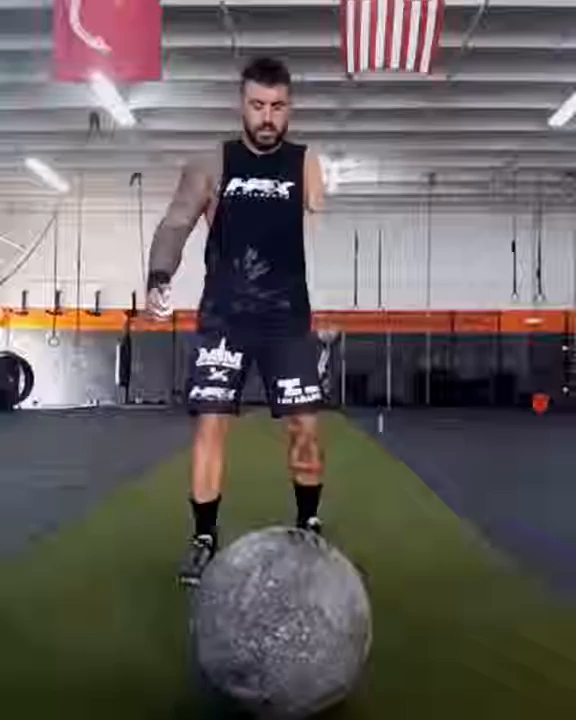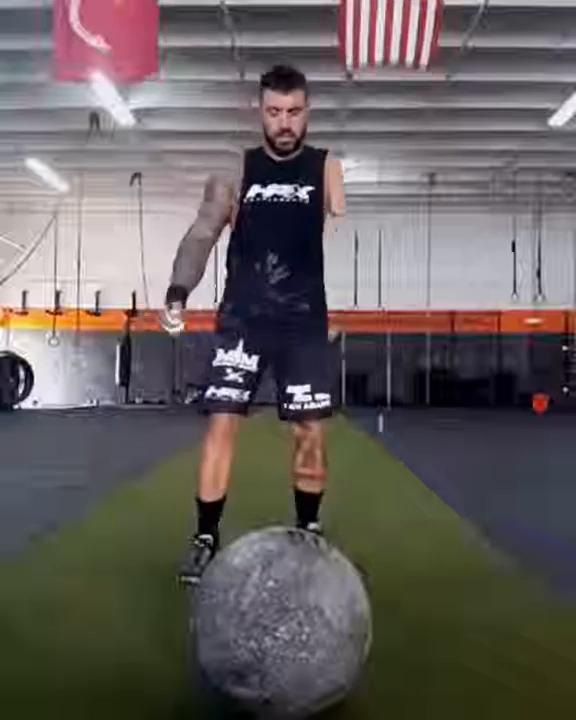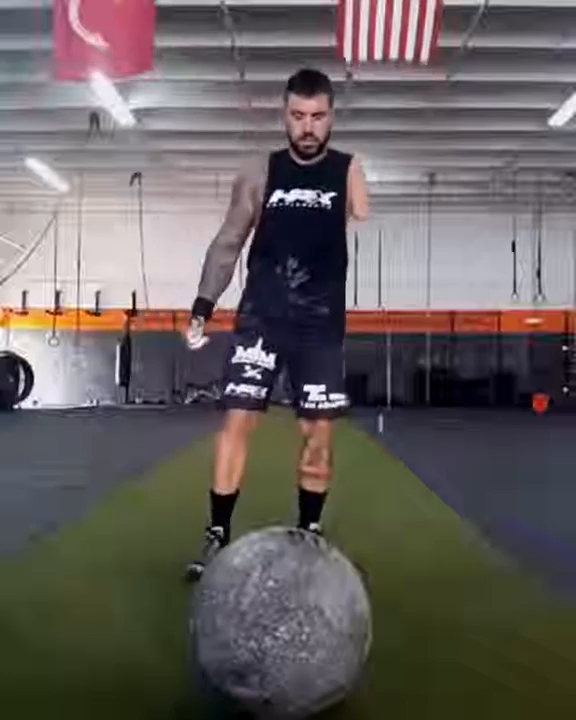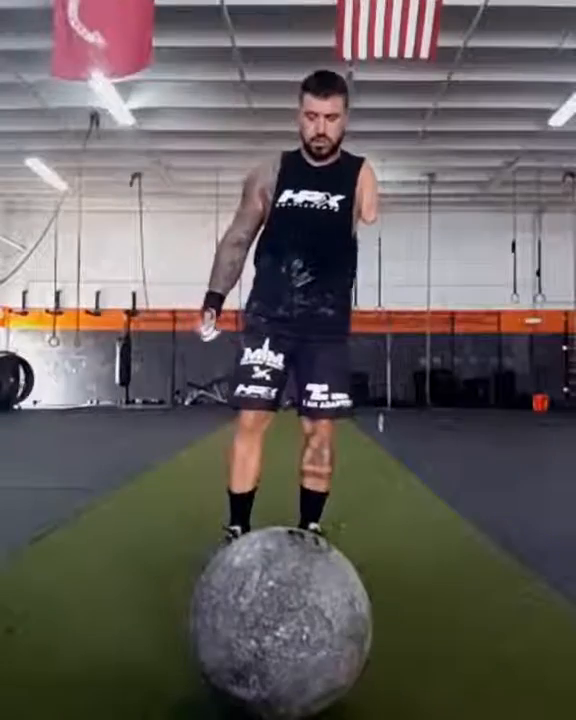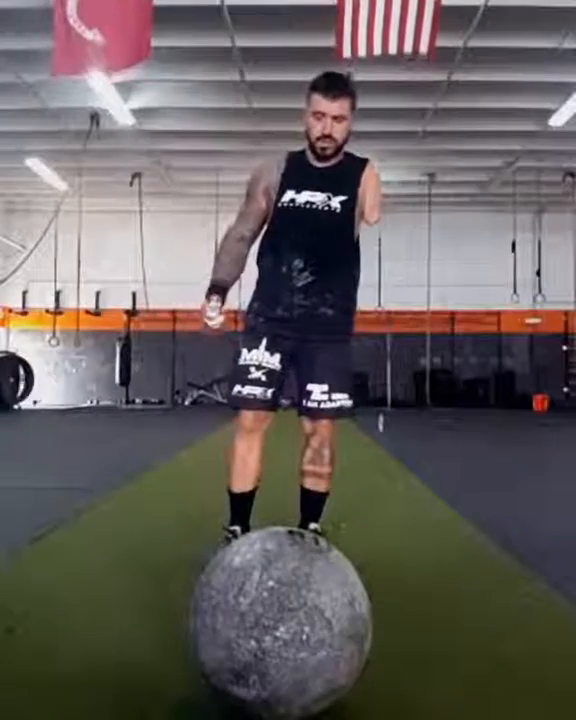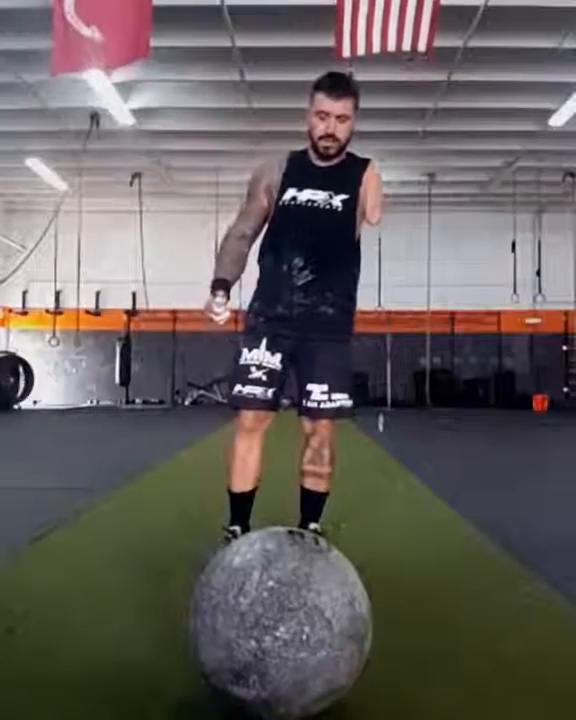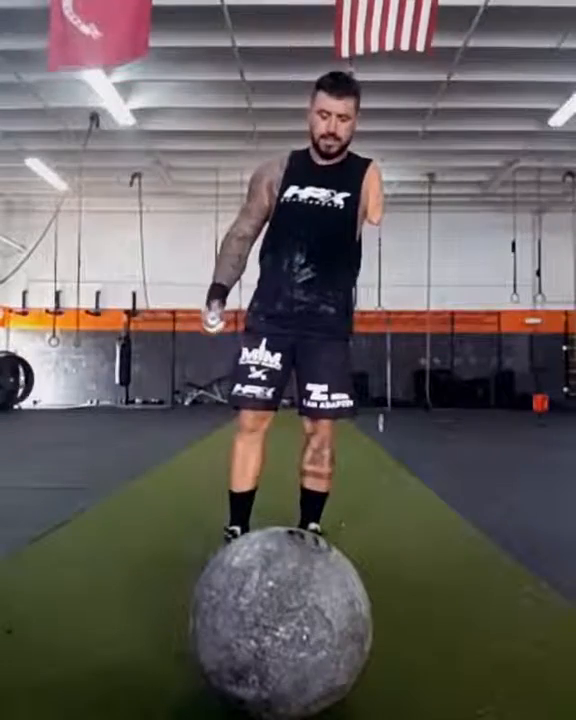
dt=0.2s
person 1, frame 1
left shoulder: (304, 162)
right shoulder: (212, 163)
right elbow: (176, 224)
right wrist: (158, 277)
left hip: (287, 317)
right hip: (223, 315)
left knee: (304, 426)
right knee: (210, 424)
left ankle: (309, 527)
right ankle: (204, 538)
person 1, frame 2
left shoulder: (325, 167)
right shoulder: (236, 172)
right elbow: (202, 235)
right wrist: (178, 293)
left hip: (304, 321)
right hip: (242, 317)
left knee: (310, 431)
right knee: (221, 423)
left ankle: (308, 534)
right ankle: (206, 538)
person 1, frame 3
left shoulder: (350, 172)
right shoulder: (260, 173)
right elbow: (228, 241)
right wrist: (203, 305)
left hip: (322, 323)
right hip: (261, 317)
left knee: (318, 431)
right knee: (236, 423)
left ankle: (308, 533)
right ankle: (217, 533)
person 1, frame 4
left shoulder: (360, 174)
right shoulder: (270, 173)
right elbow: (237, 239)
right wrist: (214, 299)
left hip: (327, 325)
right hip: (268, 317)
left knee: (320, 429)
right knee: (250, 421)
left ankle: (309, 533)
right ankle: (237, 533)
person 1, frame 5
left shoulder: (363, 176)
right shoulder: (273, 173)
right elbow: (241, 234)
right wrist: (217, 289)
left hip: (328, 326)
right hip: (269, 317)
left knee: (320, 430)
right knee: (250, 421)
left ankle: (309, 533)
right ankle: (237, 533)
person 1, frame 6
left shoulder: (365, 176)
right shoulder: (275, 172)
right elbow: (242, 233)
right wrist: (221, 285)
left hip: (328, 325)
right hip: (268, 318)
left knee: (319, 429)
right knee: (250, 420)
left ankle: (309, 533)
right ankle: (237, 533)
person 1, frame 7
left shoulder: (366, 175)
right shoulder: (276, 171)
right elbow: (242, 233)
right wrist: (218, 291)
left hip: (328, 325)
right hip: (269, 317)
left knee: (320, 429)
right knee: (251, 420)
left ankle: (309, 533)
right ankle: (237, 532)
